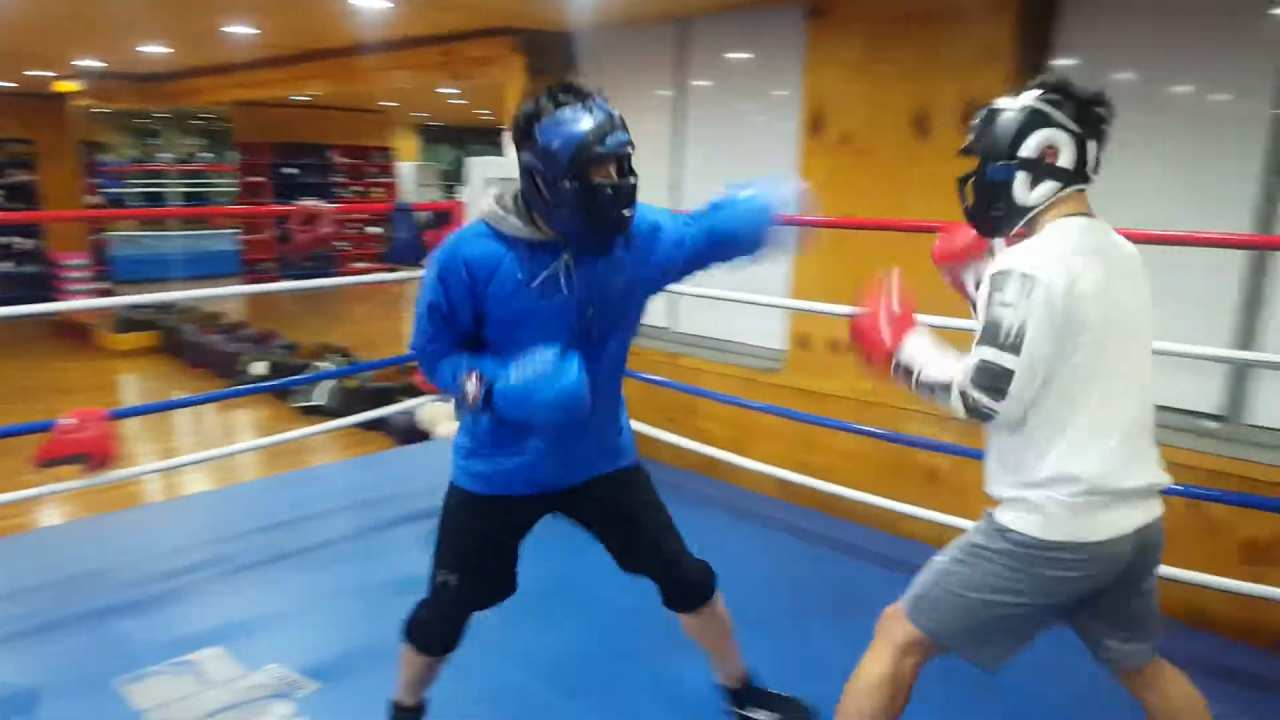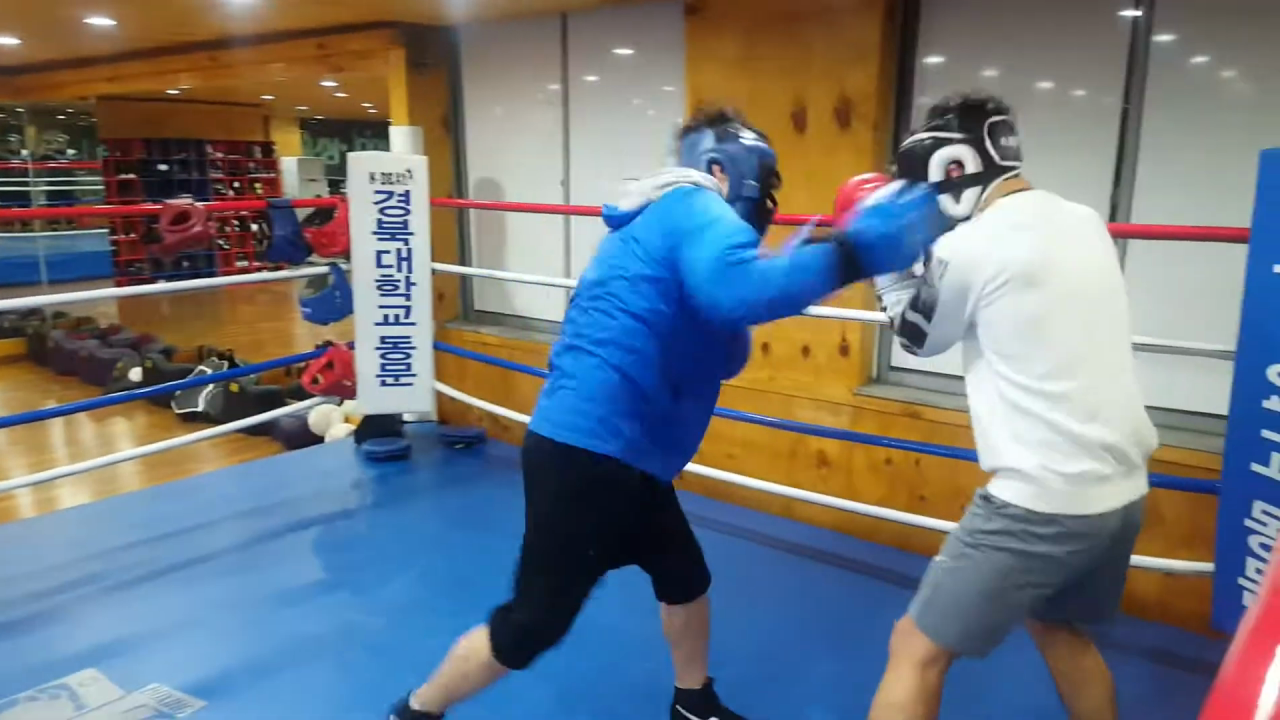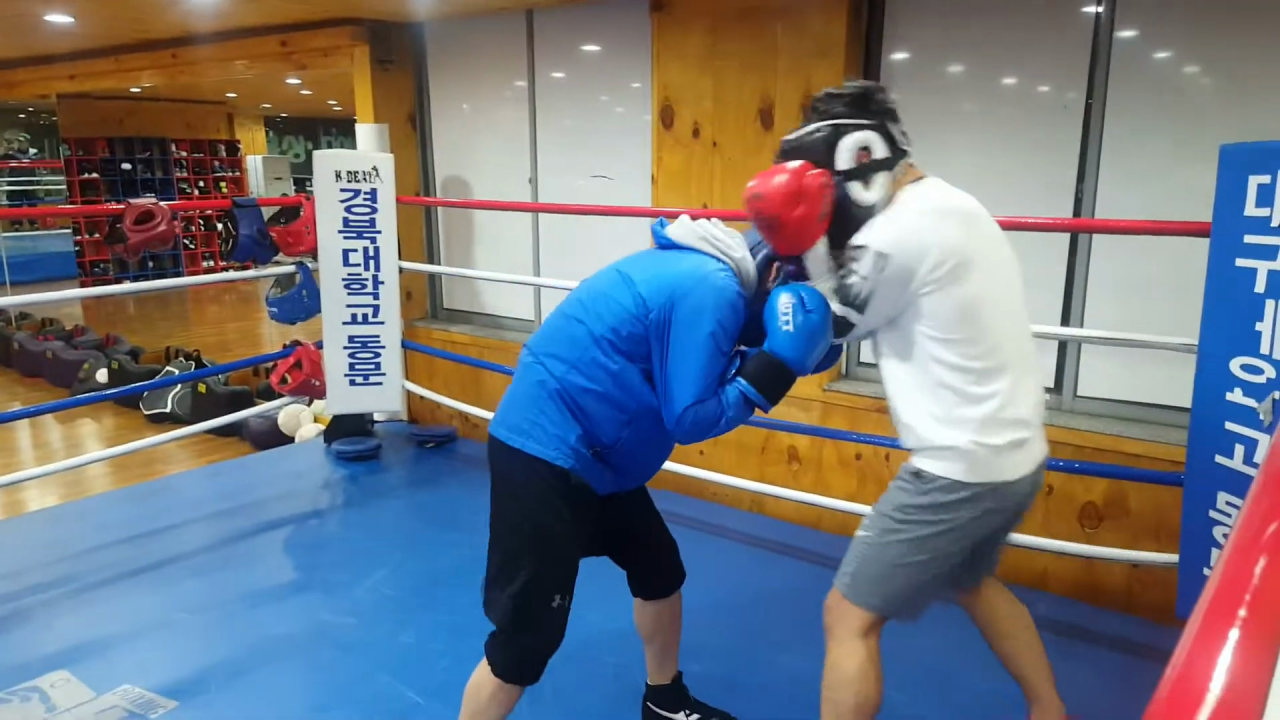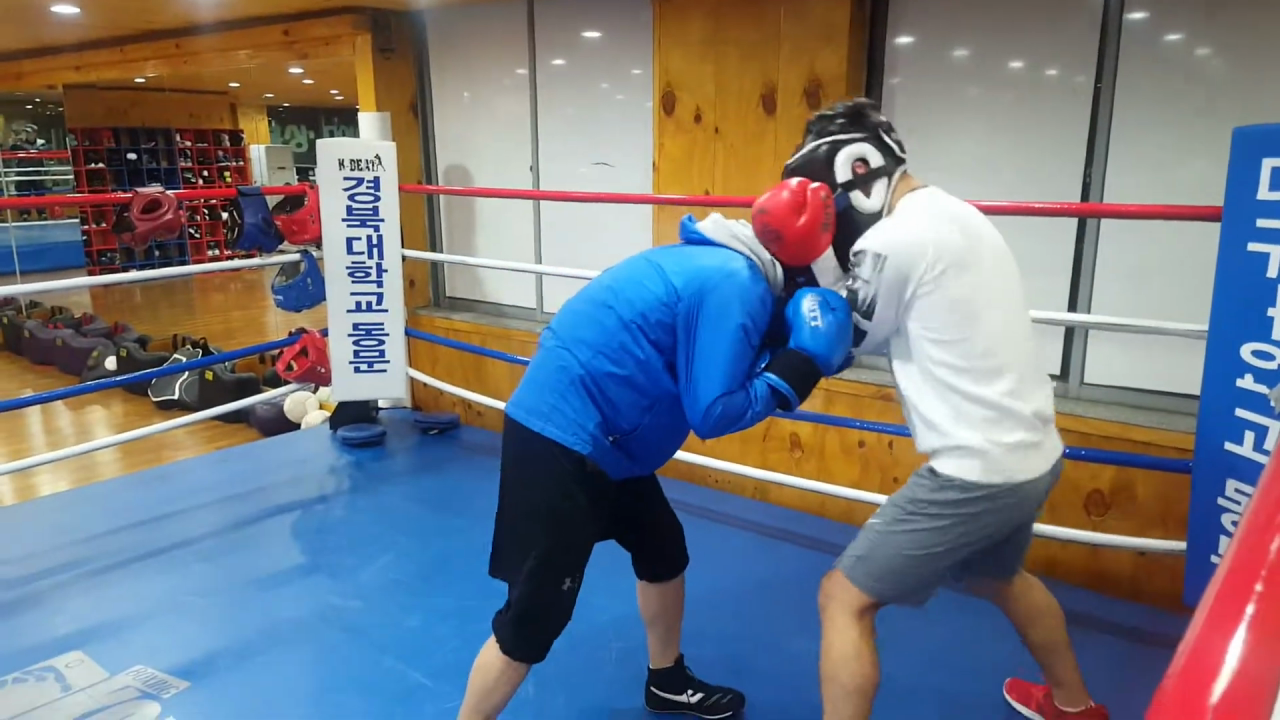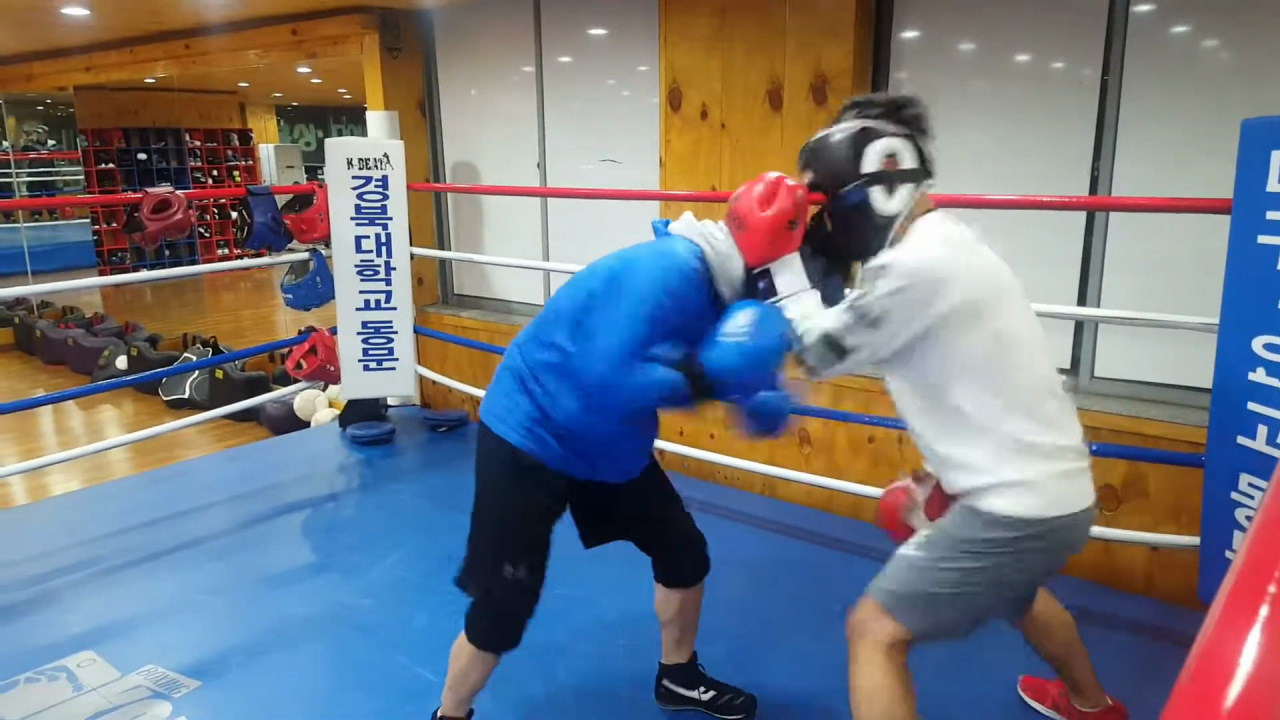
dt=0.4s
person 1, frame 1
left shoulder: (1030, 266)
right shoulder: (1119, 254)
left elbow: (987, 397)
left wrist: (902, 347)
right wrist: (983, 275)
left hip: (1048, 530)
right hip: (1133, 522)
left knee: (897, 637)
right knee: (1139, 665)
person 1, frame 2
left shoulder: (966, 250)
right shoulder: (1083, 224)
left elbow: (914, 332)
left hip: (1039, 503)
right hip: (1119, 492)
left knee: (917, 650)
right knee: (1059, 629)
person 1, frame 3
left shoulder: (893, 238)
right shoulder: (957, 206)
left elbow: (833, 322)
left wrist: (804, 242)
right wrist: (816, 244)
left hip: (959, 470)
right hip: (1016, 458)
left knee: (849, 619)
right knee: (973, 583)
person 1, frame 4
left shoulder: (891, 243)
right shoulder: (956, 216)
left elbow: (848, 338)
left hip: (974, 471)
right hip: (1032, 454)
left knee: (844, 600)
right knee: (999, 575)
person 1, frame 5
left shoulder: (919, 264)
right shoulder: (946, 247)
left elbow: (820, 352)
right wrist: (932, 481)
left hip: (1018, 506)
right hip: (1055, 491)
left knee: (874, 631)
right knee: (1015, 591)
person 2, frame 1
left shoulder: (635, 235)
right shoulder: (471, 254)
left elbow: (714, 232)
right elbow: (435, 351)
left wrist: (753, 210)
right wrist: (493, 387)
left hip: (599, 458)
right hip: (499, 471)
left knee: (688, 579)
right knee: (446, 614)
person 2, frame 2
left shoulder: (661, 227)
right shoulder: (697, 210)
right elbow: (734, 291)
left wrist: (725, 334)
right wrist: (853, 251)
left hip: (619, 452)
right hip: (589, 450)
left knee: (686, 576)
right knee: (532, 625)
person 2, frame 3
left shoulder: (699, 271)
right shoulder: (714, 288)
left elbow: (697, 384)
right elbow: (689, 418)
left wrist: (770, 356)
right wrist: (777, 365)
left hip: (595, 457)
right hip: (546, 455)
left knee: (660, 569)
right knee: (529, 631)
person 2, frame 4
left shoulder: (718, 264)
right shoulder: (737, 285)
left elbow: (705, 381)
right elbow: (713, 413)
left wrist: (789, 357)
right wrist: (801, 367)
left hip: (600, 439)
right hip: (560, 440)
left knee: (664, 551)
right knee: (536, 613)
person 2, frame 5
left shoulder: (711, 281)
right shoulder: (673, 270)
right elbow: (605, 381)
left wrist: (759, 401)
right wrist: (704, 374)
left hip: (606, 443)
right hip: (529, 438)
left knee: (685, 553)
right knee: (504, 605)
